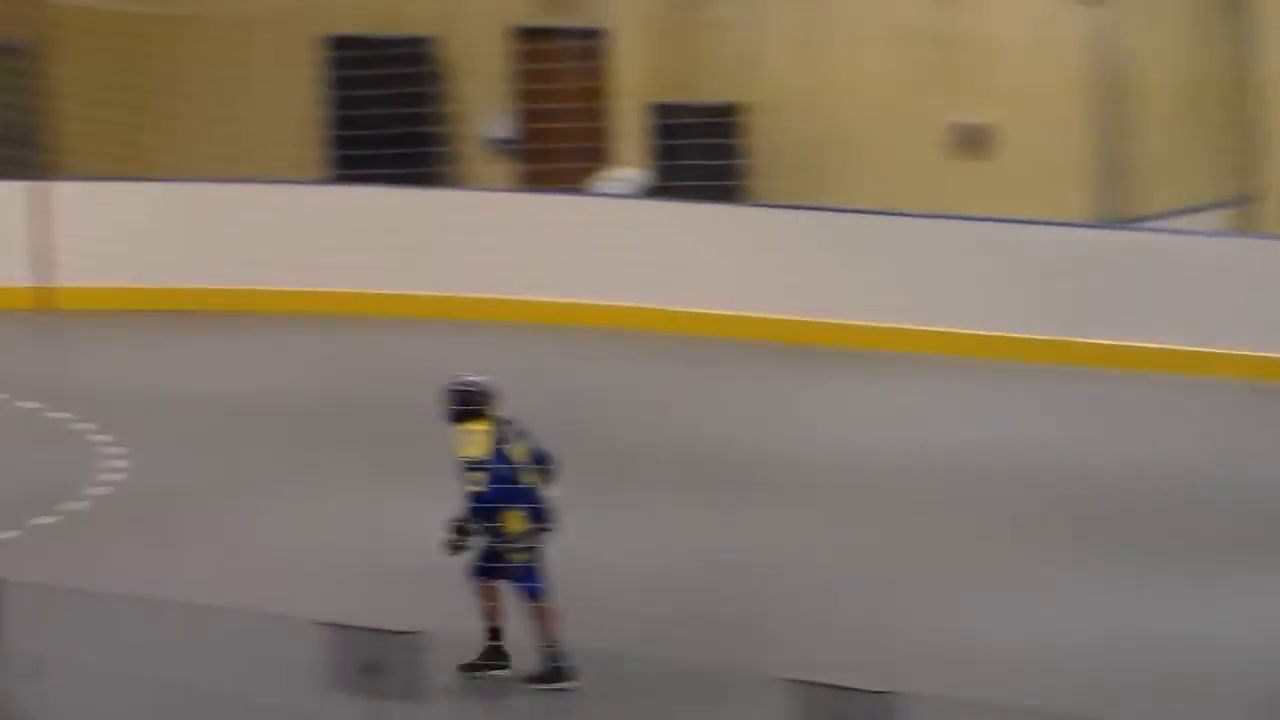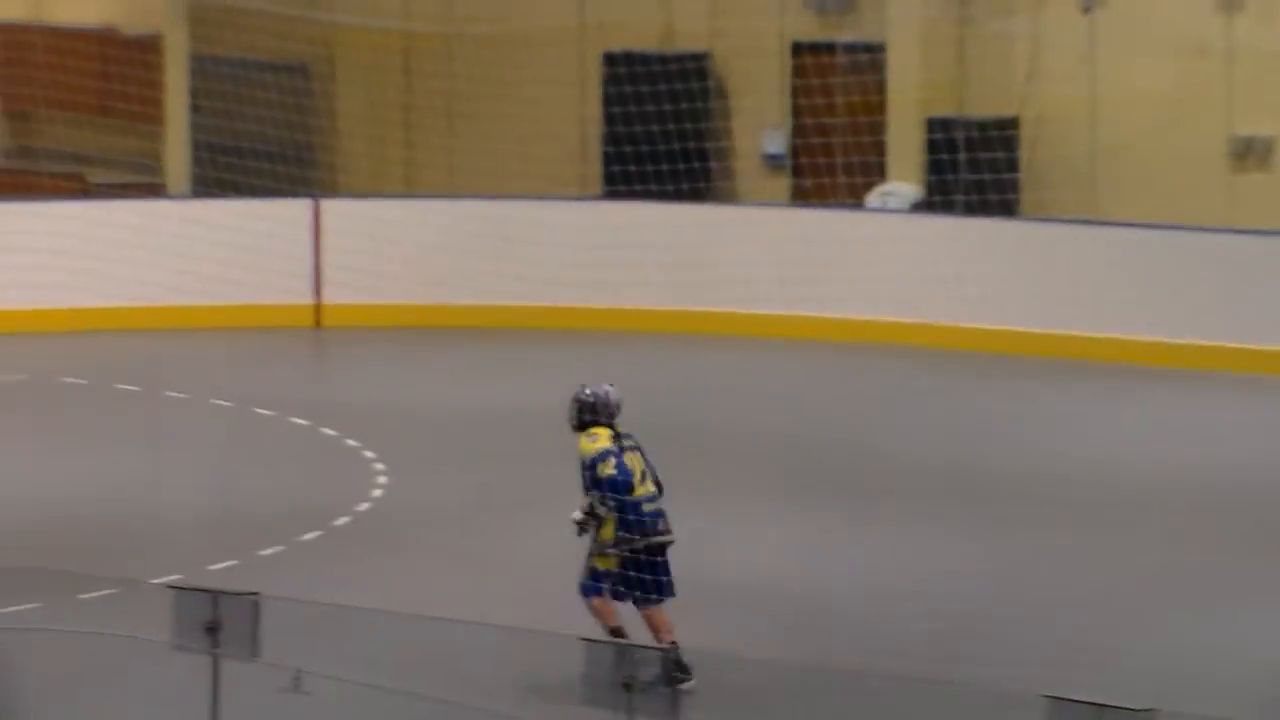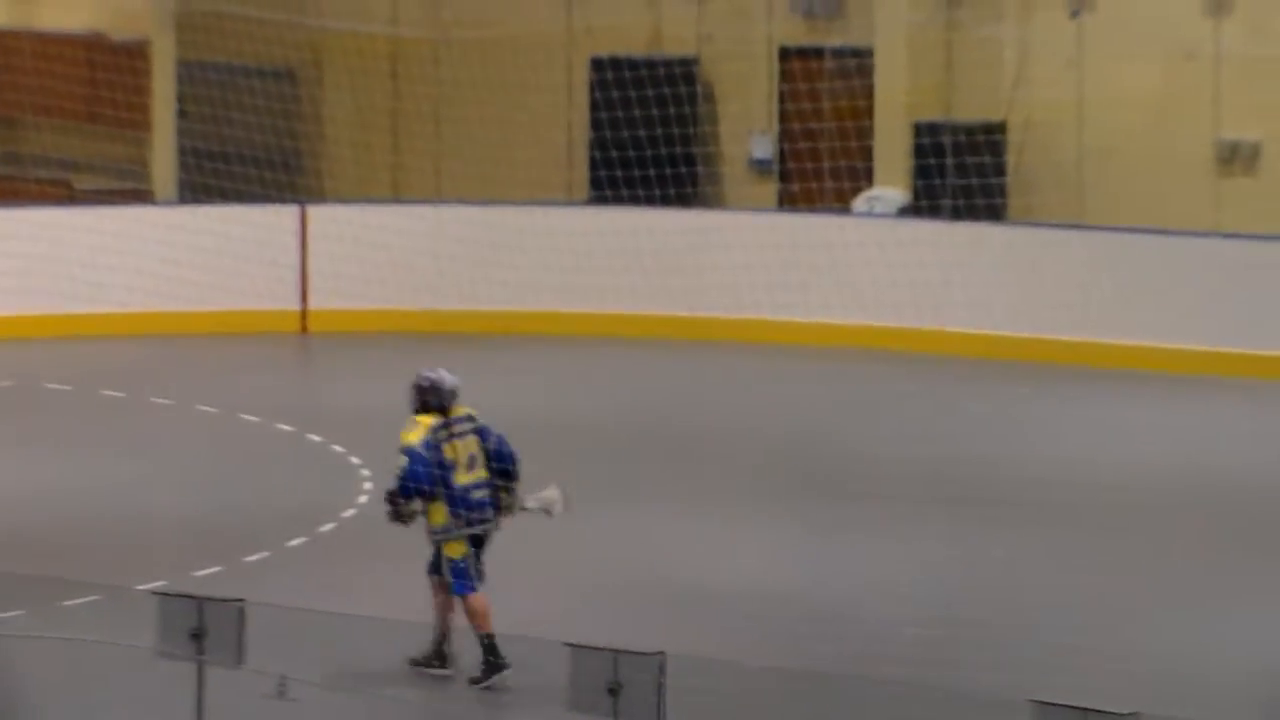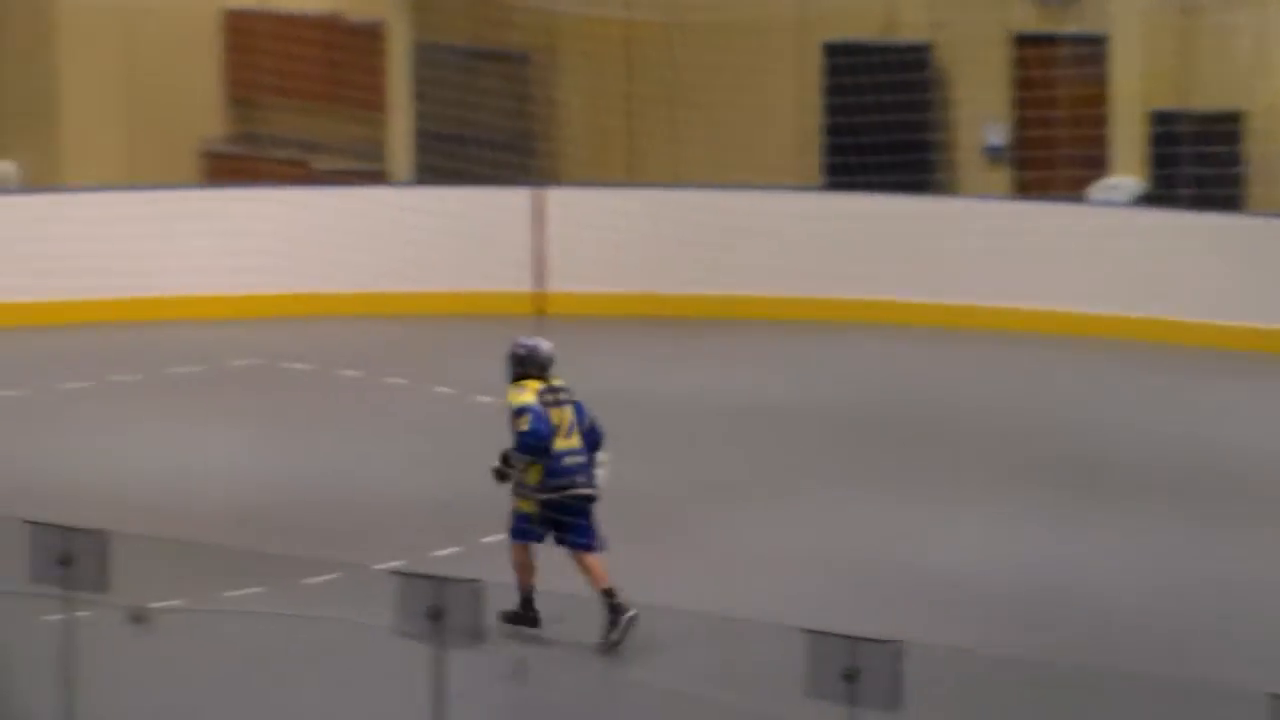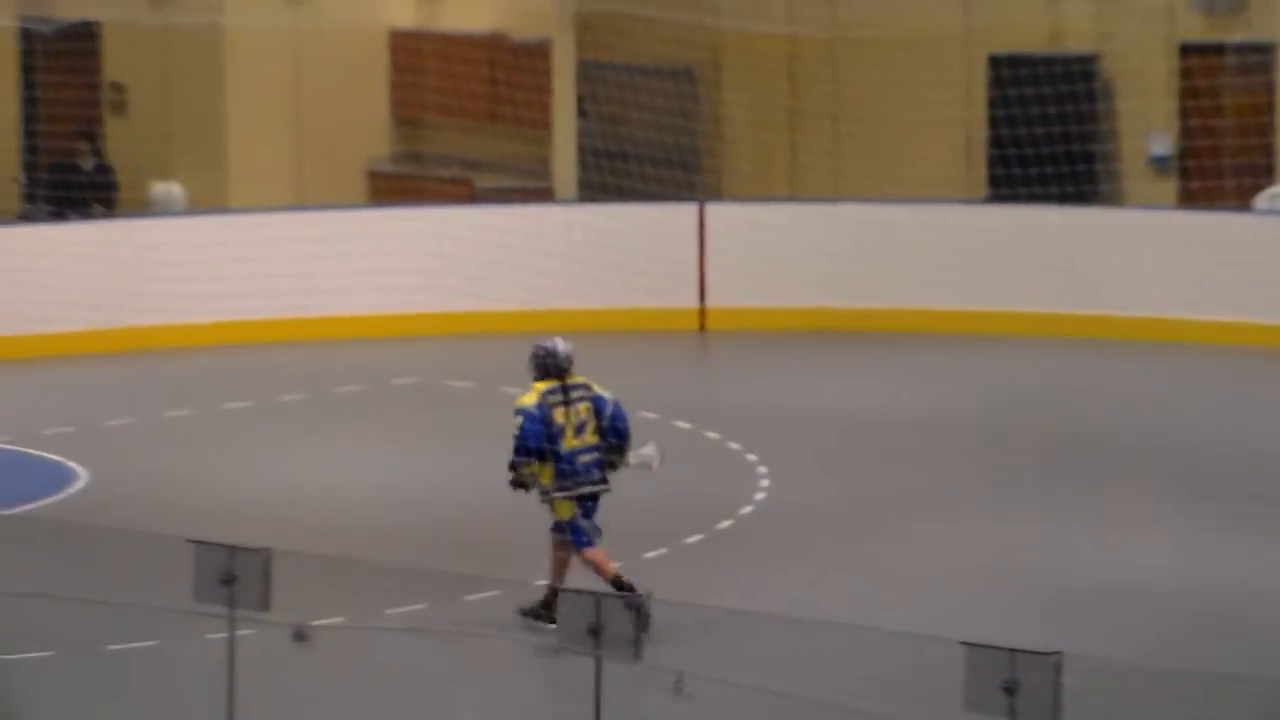
dt=0.4s
person 1, frame 1
left shoulder: (473, 441)
right shoulder: (505, 427)
left elbow: (486, 495)
right elbow: (544, 462)
left wrist: (462, 531)
right wrist: (532, 496)
left hip: (515, 528)
right hip: (524, 519)
left knee: (533, 595)
right knee: (484, 577)
left ankle: (556, 667)
right ankle: (495, 652)
person 1, frame 2
left shoulder: (593, 442)
right shoulder: (622, 440)
left elbow: (617, 481)
right elbow: (653, 486)
left wrist: (593, 513)
left hip: (620, 535)
right hip: (652, 530)
left knee: (594, 594)
right knee: (649, 601)
right ankle: (677, 667)
person 1, frame 3
left shoulder: (418, 433)
right shoulder: (469, 420)
left elbow: (414, 477)
right elbow: (504, 458)
left wrist: (400, 506)
right wrist: (504, 496)
left hip: (451, 523)
right hip: (482, 517)
left knee: (465, 589)
right knee: (441, 579)
left ankle: (493, 659)
right ankle: (440, 652)
person 1, frame 4
left shoulder: (523, 396)
right shoulder: (561, 391)
left elbow: (535, 434)
right elbow: (592, 435)
left wrist: (511, 465)
left hip: (542, 485)
right hip: (577, 482)
left knee: (520, 541)
right knee: (584, 552)
left ankle: (527, 610)
right ankle: (616, 609)
person 1, frame 5
left shoulder: (532, 399)
right shoulder: (587, 388)
left elbow: (528, 439)
right elbow: (616, 419)
left wrist: (521, 473)
right wrist: (616, 457)
left hip: (561, 483)
right hip: (592, 479)
left knee: (583, 546)
right knee: (561, 539)
left ankle: (630, 594)
right ankle: (548, 606)
